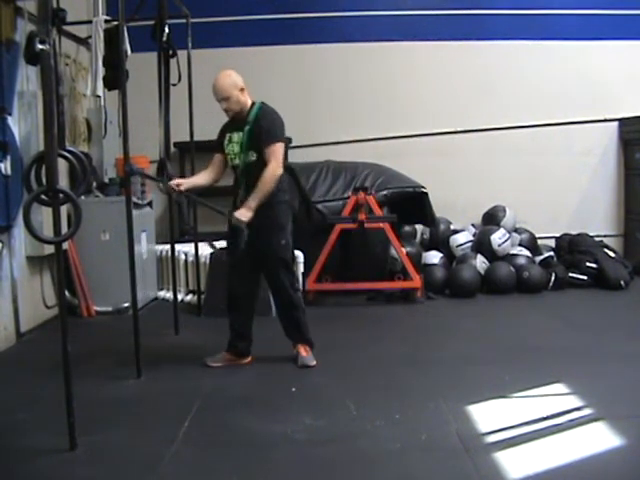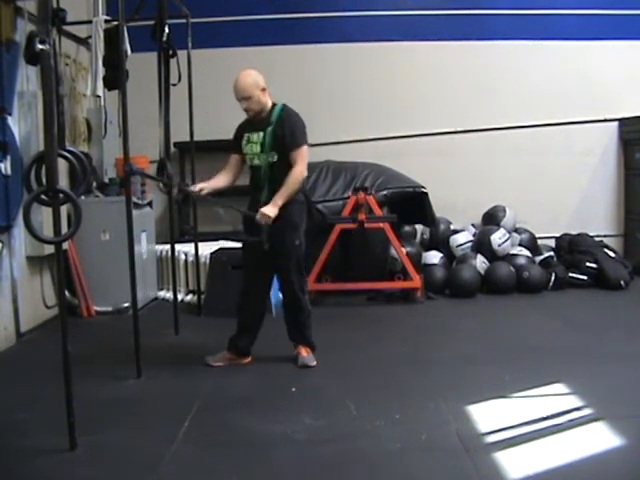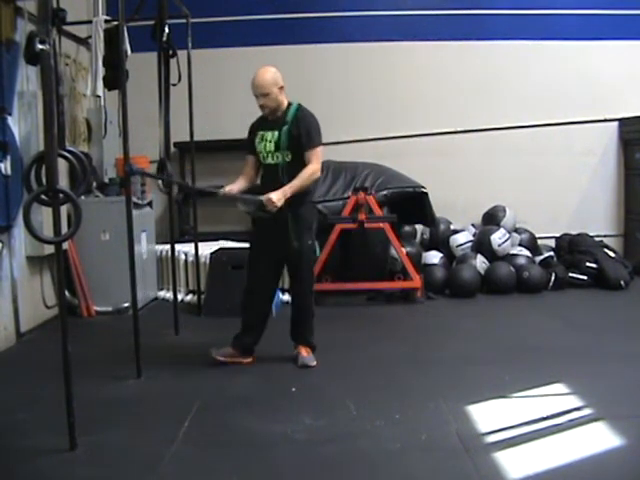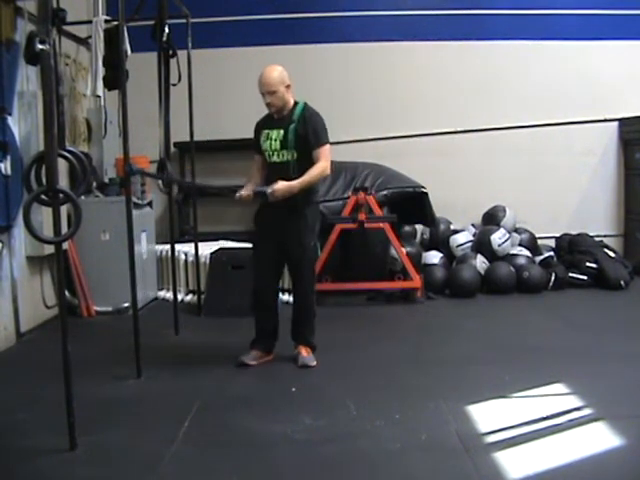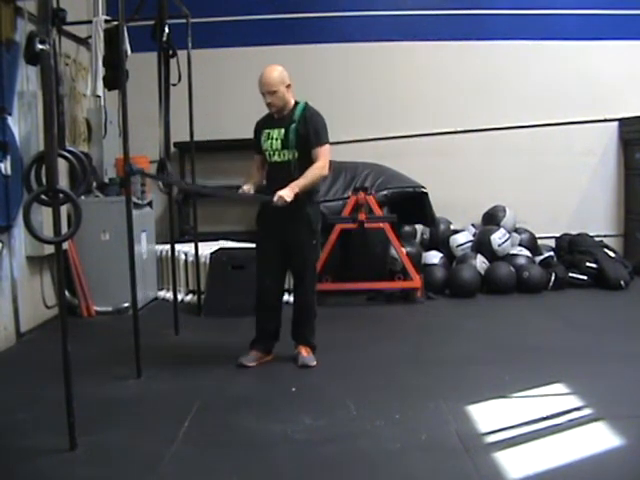
dt=0.2s
person 1, frame 1
left shoulder: (267, 118)
right shoulder: (227, 130)
left elbow: (275, 168)
right elbow: (214, 171)
left wrist: (249, 207)
right wrist: (187, 182)
left hip: (272, 212)
right hip: (242, 214)
left knee: (283, 281)
right knee: (239, 285)
left ankle: (302, 343)
right ankle: (238, 349)
person 1, frame 2
left shoulder: (288, 120)
right shoulder: (244, 129)
left elbow: (300, 169)
right elbow: (231, 172)
left wrist: (276, 205)
right wrist: (207, 185)
left hip: (287, 212)
right hip: (257, 213)
left knee: (293, 283)
right knee: (251, 284)
left ankle: (304, 345)
right ankle: (240, 349)
person 1, frame 3
left shoulder: (303, 120)
right shoulder: (257, 127)
left elbow: (315, 168)
right elbow: (250, 172)
left wrist: (283, 194)
right wrist: (234, 188)
left hip: (297, 213)
right hip: (266, 213)
left knee: (302, 283)
right knee: (257, 283)
left ankle: (304, 345)
right ankle: (243, 347)
person 1, frame 4
left shoulder: (309, 119)
right shoulder: (262, 125)
left elbow: (324, 166)
left wrist: (292, 186)
right wrist: (250, 188)
left hip: (301, 212)
right hip: (269, 212)
left knee: (303, 282)
right knee: (263, 282)
left ankle: (304, 344)
right ankle: (263, 345)
person 1, frame 5
left shoulder: (309, 118)
right shoulder: (262, 125)
left elbow: (322, 166)
left wrist: (292, 189)
right wrist: (252, 185)
left hip: (302, 213)
right hip: (270, 213)
left knee: (304, 281)
right knee: (266, 283)
left ankle: (305, 344)
right ankle: (263, 345)
